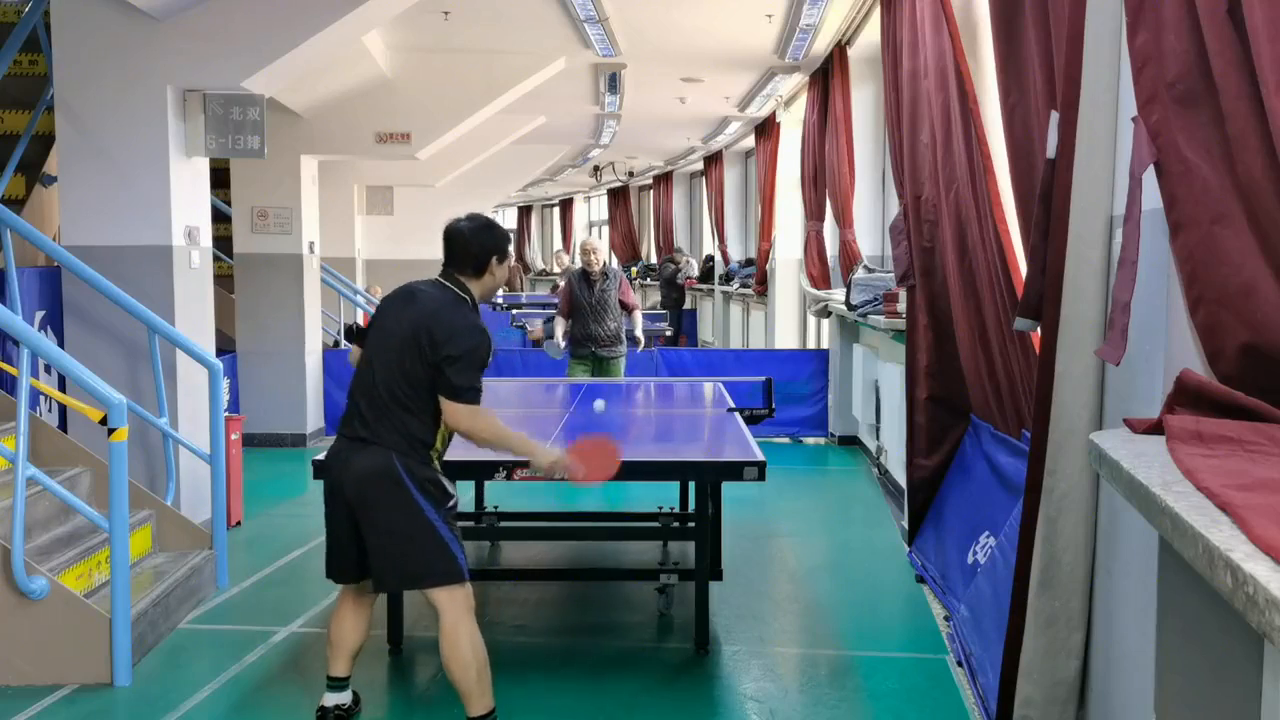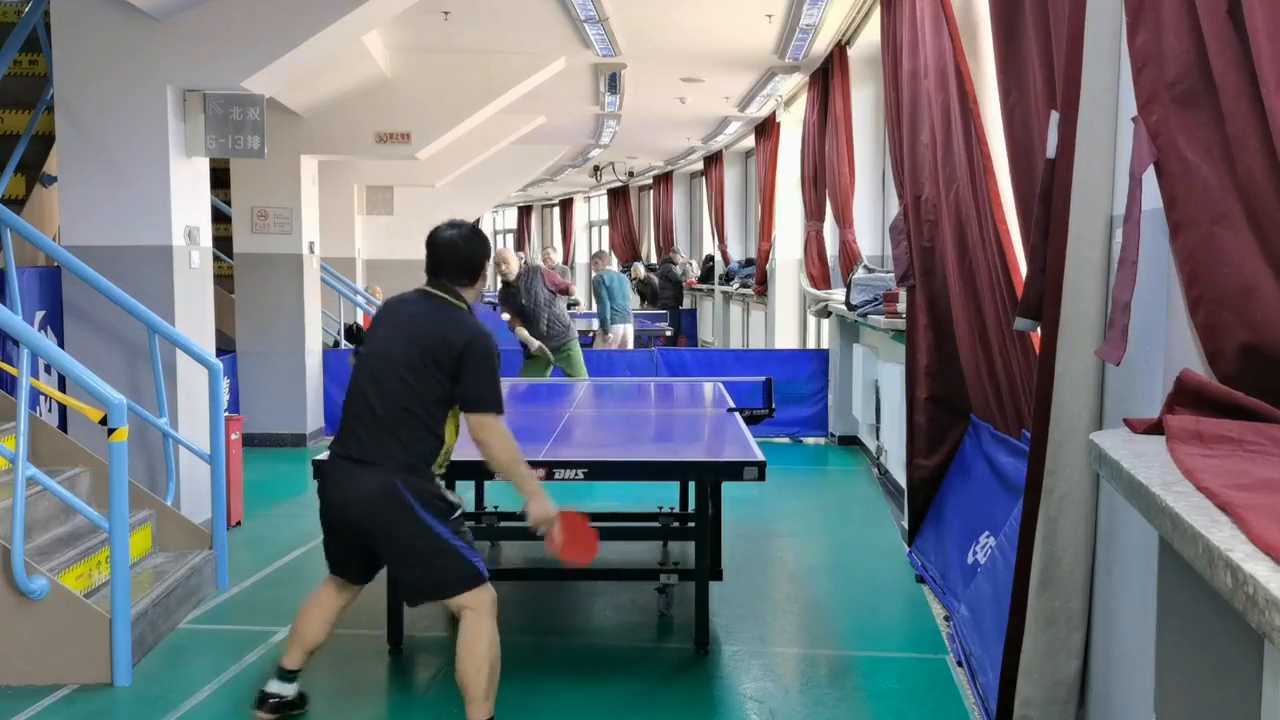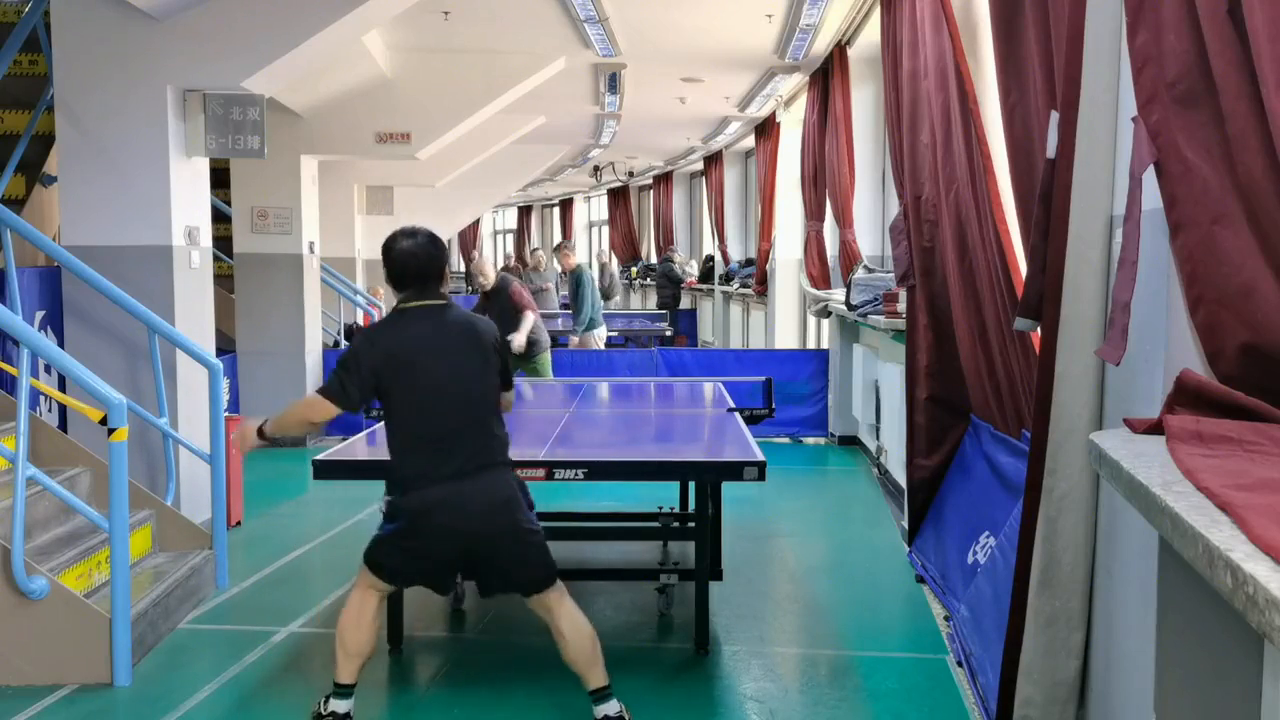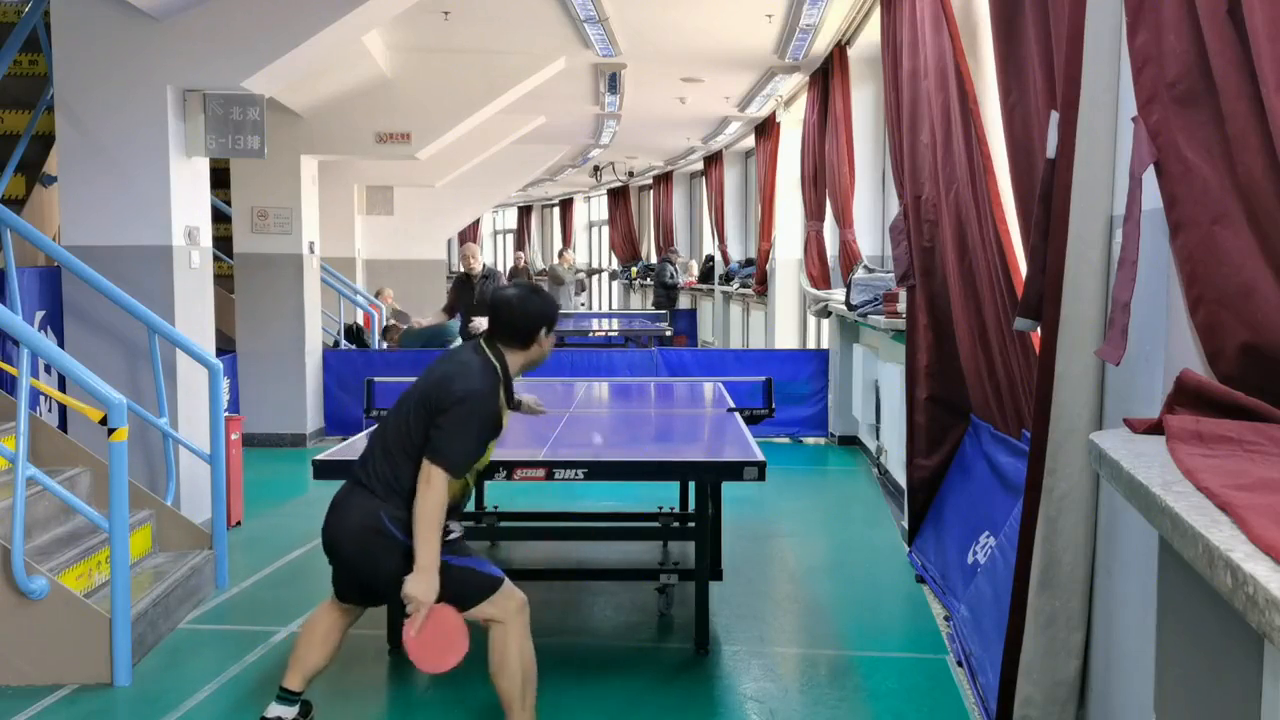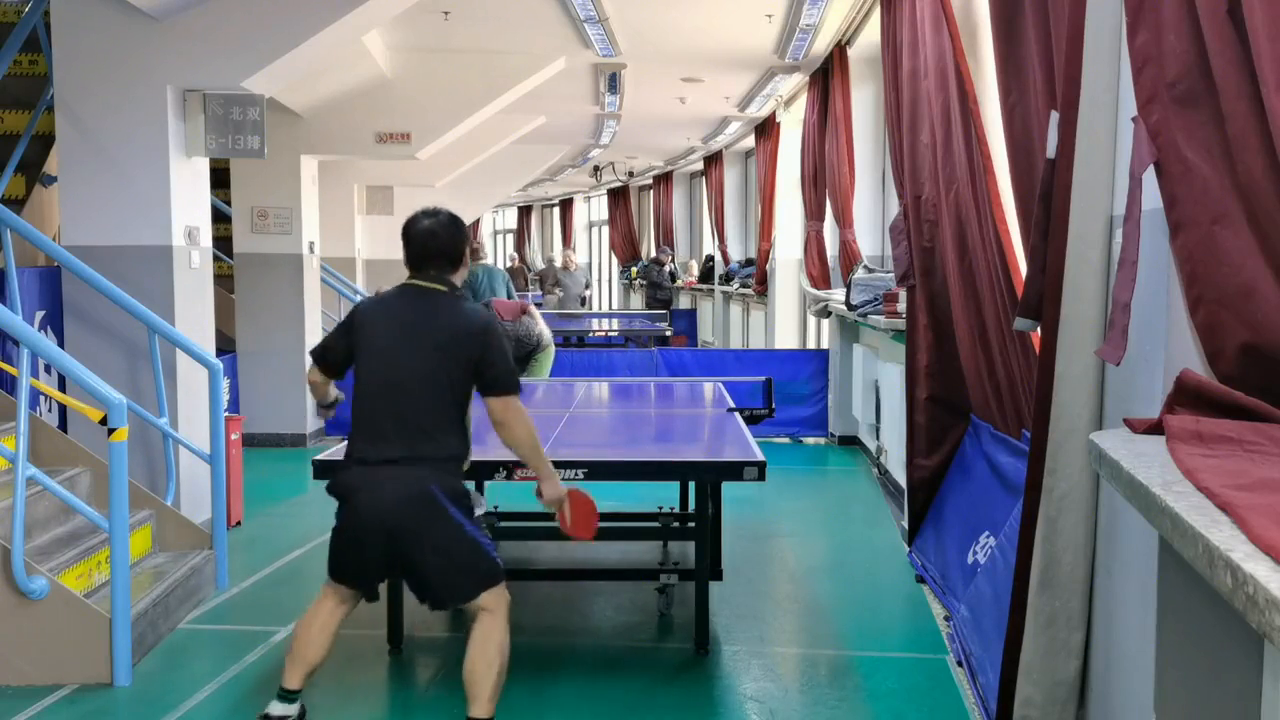
dt=1s
person 1, frame 1
left shoulder: (404, 296)
right shoulder: (466, 329)
right elbow: (464, 417)
right wrist: (533, 450)
left hip: (345, 460)
right hip: (394, 472)
left knee: (358, 585)
right knee: (453, 600)
person 1, frame 2
left shoulder: (392, 311)
right shoulder: (472, 337)
right elbow: (488, 434)
right wrist: (536, 497)
left hip: (340, 479)
right hip: (396, 491)
left knee: (341, 583)
right knee: (477, 604)
person 1, frame 3
left shoulder: (376, 342)
right shoulder: (480, 328)
left elbow: (318, 413)
left wrist: (262, 431)
left hip: (425, 504)
right hip: (497, 497)
left knee: (368, 588)
right knee: (553, 602)
person 1, frame 4
left shoulder: (470, 358)
right shoulder: (476, 395)
right elbow: (433, 482)
left wrist: (513, 402)
right wrist: (426, 570)
left hip: (349, 514)
right hip: (385, 526)
left knee: (343, 607)
right knee: (509, 611)
person 1, frame 5
left shoulder: (369, 311)
right shoulder: (479, 324)
left elbow: (318, 374)
right elbow: (508, 415)
left wrist: (327, 401)
right wrist: (546, 478)
left hip: (363, 488)
right hip: (426, 493)
left knee: (337, 593)
right knee: (492, 605)
